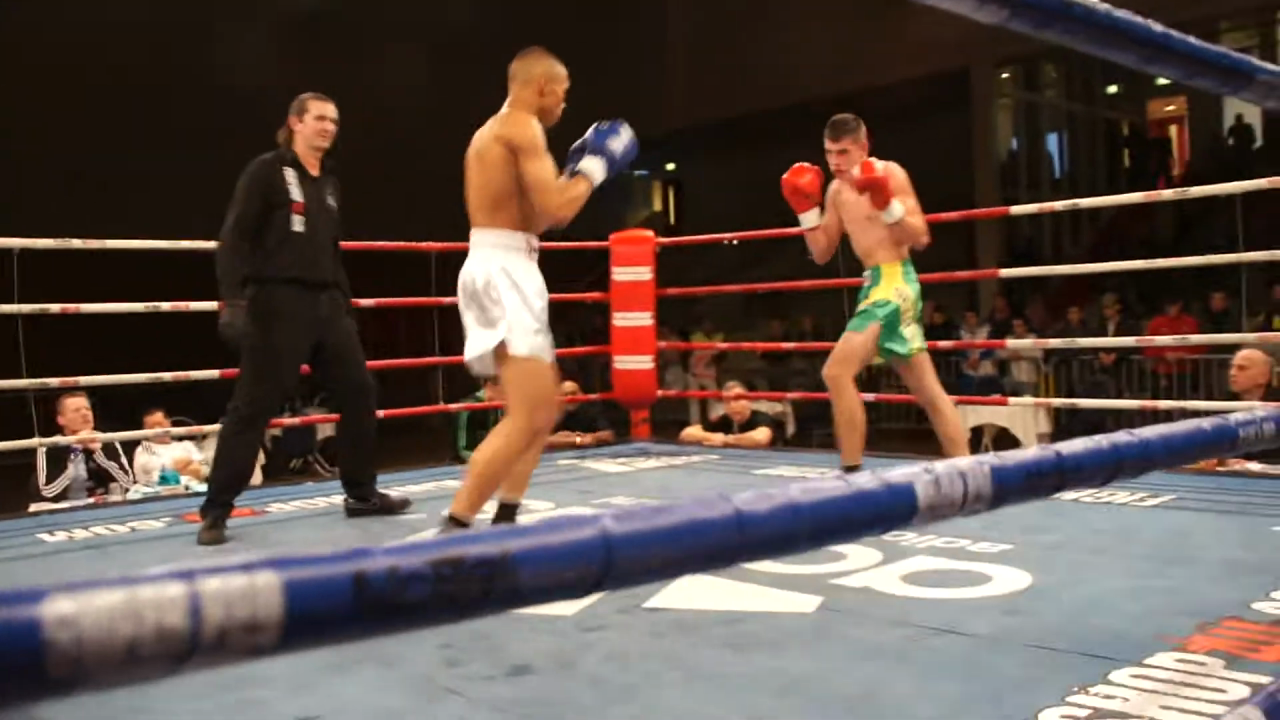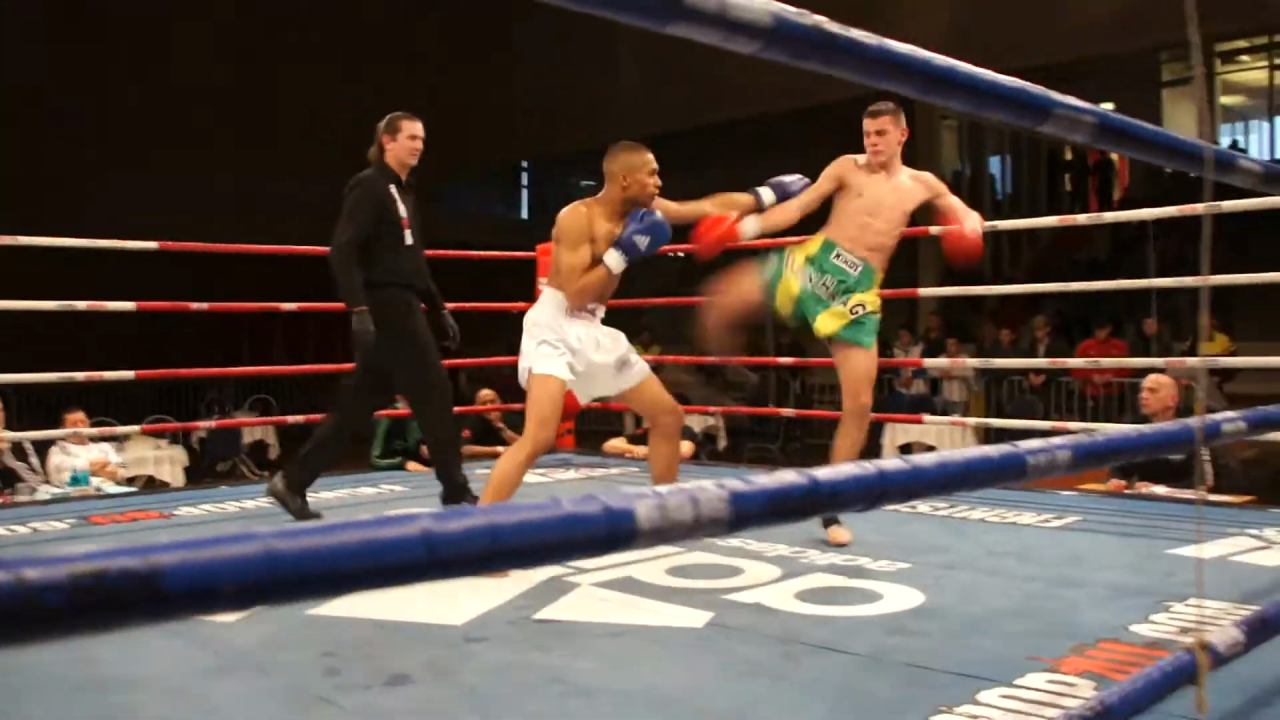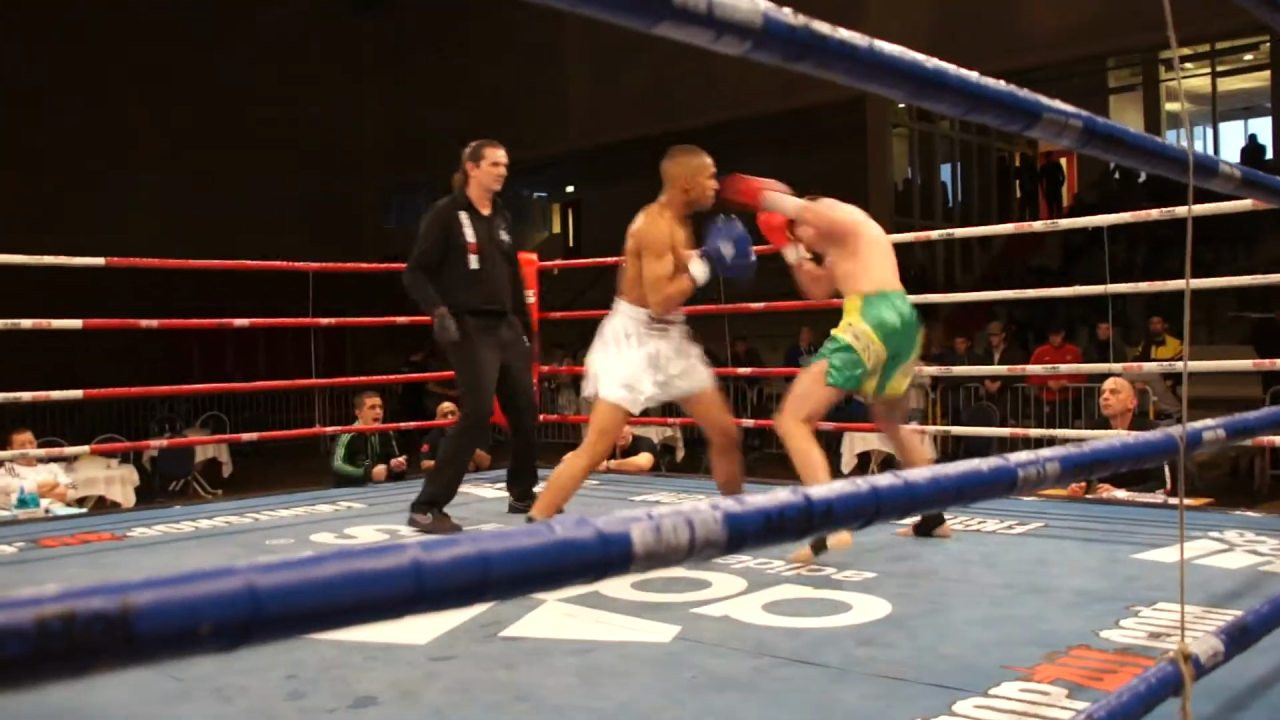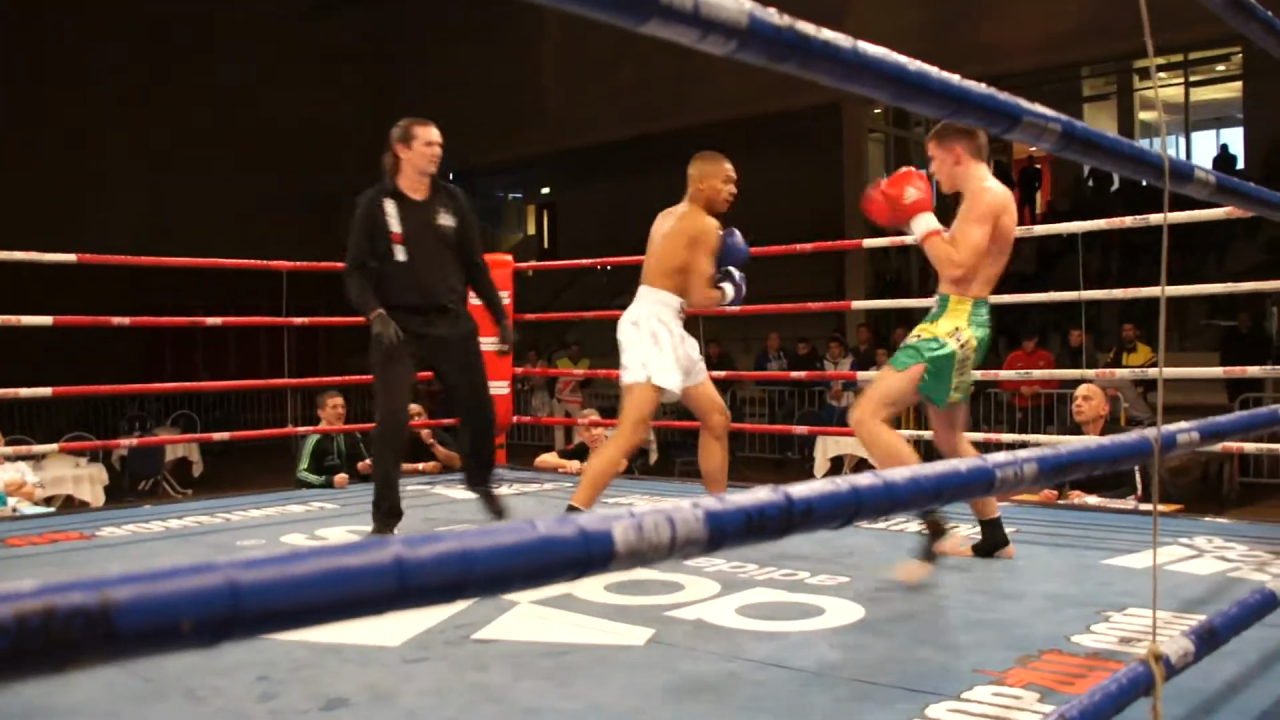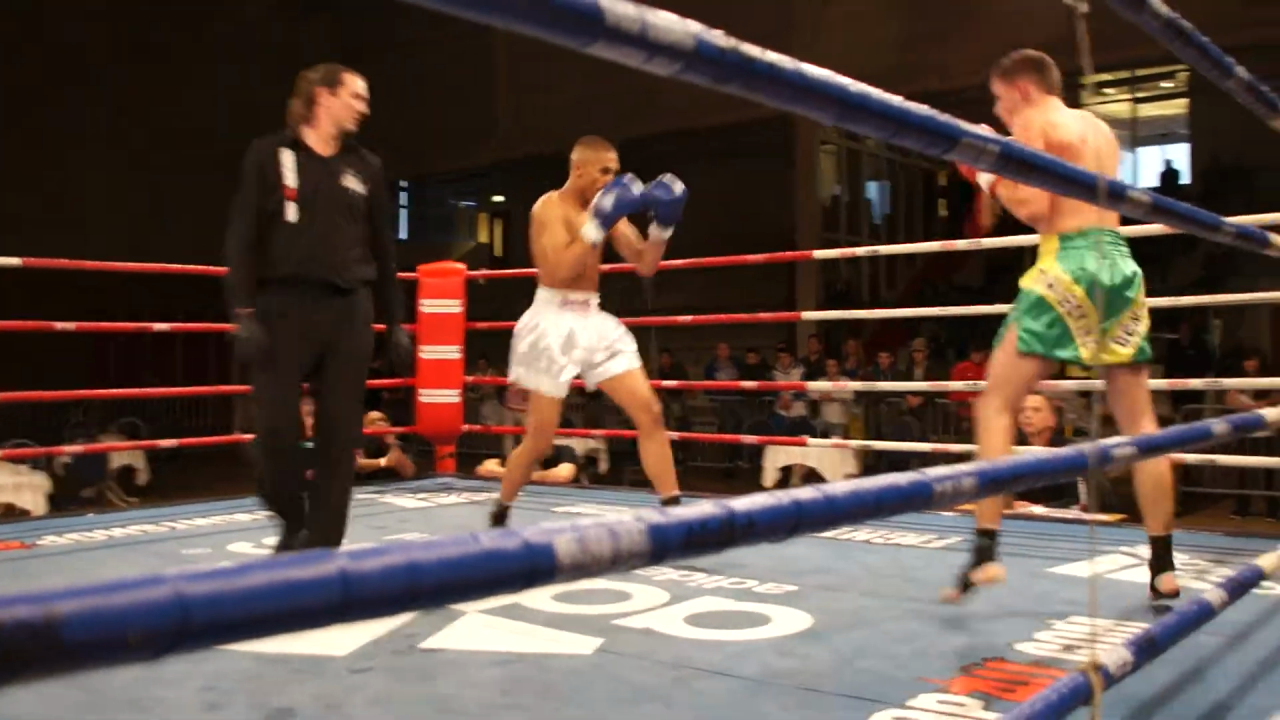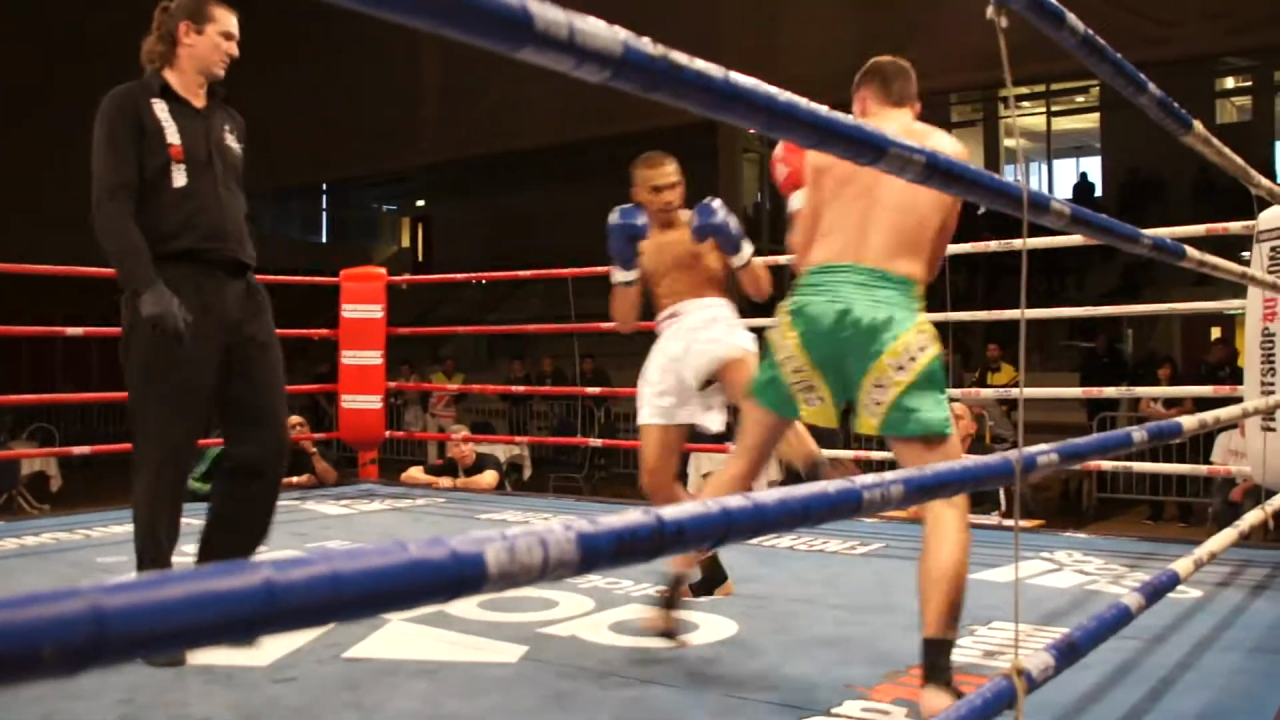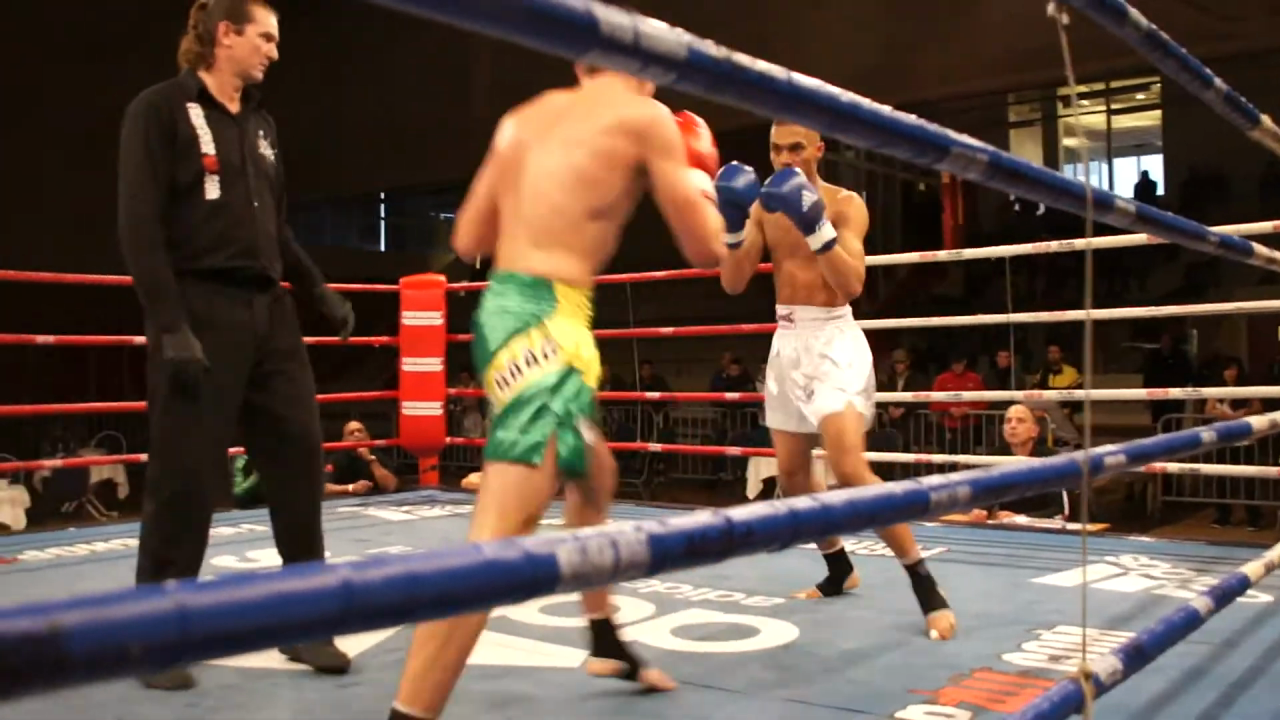
dt=0.7s
person 1, frame 1
left shoulder: (890, 175)
right shoulder: (836, 189)
left elbow: (920, 237)
right elbow: (821, 254)
left wrist: (886, 202)
right wrist: (806, 208)
left hip: (893, 284)
right hip: (878, 285)
left knee: (836, 374)
right knee: (929, 392)
person 1, frame 2
left shoulder: (923, 184)
right shoulder: (848, 167)
left elbow: (966, 217)
right elbow: (798, 207)
left wrist: (968, 229)
right wrist: (741, 228)
left hip: (858, 291)
right hip: (815, 263)
left knee: (859, 406)
right knee: (724, 300)
left ankle: (831, 509)
right ankle: (723, 344)
person 1, frame 3
left shoulder: (828, 211)
right shoulder: (855, 221)
left elbow: (809, 210)
right elbow: (818, 290)
left wrist: (767, 197)
right wrist: (790, 249)
left hip: (868, 322)
right hip: (901, 316)
left knee: (791, 421)
right knee: (891, 423)
left ankle: (830, 532)
right ankle: (934, 516)
person 1, frame 4
left shoulder: (988, 197)
right shoulder: (975, 193)
left elbow: (957, 268)
left wrist: (919, 216)
right wrist: (907, 216)
left hip: (956, 323)
right hip: (950, 321)
left knee: (867, 417)
right knee: (948, 439)
left ankle: (936, 529)
right ankle: (995, 536)
person 1, frame 5
left shoulder: (1032, 124)
right shoulder: (1100, 128)
left elbow: (1034, 208)
left wrist: (988, 174)
left hip: (1069, 268)
right hip: (1119, 266)
left knee: (995, 407)
right knee: (1138, 425)
left ankle: (986, 553)
right ankle: (1163, 566)
person 1, frame 6
left shoulder: (828, 143)
right shoulder: (951, 153)
left elbow: (801, 252)
left hip: (812, 311)
right hip: (893, 323)
left knee: (740, 465)
right knee: (946, 505)
person 1, frame 7
left shoulder: (522, 119)
right shoulder: (646, 120)
left elbow: (467, 242)
right elbow: (705, 249)
right wrist: (695, 173)
left hip: (502, 312)
right hip: (541, 335)
left knee: (597, 480)
right knee: (496, 543)
left ankle: (609, 648)
person 2, frame 1
left shoulder: (329, 181)
right shoulder: (267, 172)
right elbow: (232, 239)
left wrist: (345, 306)
right wrist: (232, 301)
left hip: (325, 302)
right hip: (284, 302)
left knee: (359, 394)
right knee: (254, 405)
left ankle: (361, 493)
right ankle: (216, 511)
person 2, frame 2
left shoulder: (402, 191)
right shoulder: (369, 186)
right elbow: (344, 252)
left wrist: (439, 309)
right wrist: (360, 310)
left hip: (399, 304)
right hip: (386, 305)
left knee: (359, 402)
right knee: (432, 394)
left ankle: (292, 482)
right ankle: (457, 495)
person 2, frame 3
left shoulder: (502, 219)
right shoulder: (446, 214)
right elbow: (416, 273)
left wrist: (526, 332)
right wrist: (440, 312)
left hip: (503, 326)
right hip: (466, 328)
left knee: (525, 411)
right knee: (477, 413)
left ankle: (522, 493)
right ankle: (429, 507)
person 2, frame 4
left shoulder: (452, 200)
right shoulder: (375, 204)
left elbow: (474, 264)
right elbow: (357, 270)
left wrist: (501, 316)
right wrist: (376, 314)
left hip: (451, 323)
right hip: (398, 324)
left knee: (479, 410)
right knee: (392, 418)
left ankle: (480, 479)
right ankle: (385, 519)
person 2, frame 5
left shoulder: (366, 167)
right shoulder: (270, 155)
left elbow: (381, 248)
right elbow: (243, 240)
left wrist: (396, 321)
right wrist: (243, 312)
left hip: (348, 311)
right hip: (286, 307)
left knee: (339, 436)
right knee: (277, 428)
left ankle: (319, 553)
right ankle: (294, 524)
person 2, frame 6
left shoulder: (229, 121)
right shoulder: (130, 107)
right elbow: (111, 206)
right wrist: (147, 288)
left hip: (240, 293)
right hip: (173, 295)
left knee: (266, 443)
right knee: (166, 454)
person 2, frame 7
left shoulder: (261, 124)
right shoulder: (160, 110)
right elbow: (138, 226)
left wrist: (318, 290)
right wrist: (169, 325)
left hip: (269, 309)
right hip: (200, 309)
left knee: (298, 454)
right knee: (187, 474)
person 3, frame 1
left shoulder: (497, 133)
right shoulder: (521, 127)
right elbow: (556, 209)
left wrist: (583, 167)
right wrist: (600, 164)
left hip: (509, 273)
right hip: (502, 270)
left knee: (544, 411)
right knee: (526, 419)
left ankle: (505, 523)
right ankle: (454, 533)
person 3, frame 2
left shoulder: (639, 209)
right shoulder: (577, 217)
left elbow: (709, 208)
right elbow: (573, 295)
left wrist: (768, 193)
right wrist: (621, 253)
left hip: (591, 329)
right hip: (555, 327)
left knee: (668, 417)
right knee: (536, 439)
person 3, frame 3
left shoulder: (677, 218)
right shoulder: (654, 227)
right elbow: (658, 301)
left wrist: (731, 257)
right wrist: (703, 264)
left hip: (668, 338)
right hip: (628, 338)
left knee: (726, 435)
right knee: (596, 450)
person 3, frame 4
left shoulder: (668, 217)
right shoulder: (703, 226)
right elbow: (699, 298)
left wrist: (713, 273)
right wrist: (730, 288)
left hip: (662, 327)
right hip: (652, 325)
left knee: (717, 418)
right knee: (630, 434)
person 3, frame 5
left shoulder: (607, 209)
right shoulder: (548, 208)
left elbow: (646, 265)
right elbow: (560, 271)
left wrist: (663, 222)
right wrist: (598, 221)
left hip: (593, 322)
right hip: (552, 323)
left knee: (649, 413)
right knee: (542, 436)
left ankle: (672, 511)
right ankle: (500, 516)
person 3, frame 6
left shoulder: (709, 226)
right shoulder: (637, 244)
left elbow: (761, 290)
right elbow: (625, 321)
left wrist: (736, 244)
right wrist: (624, 262)
left hip: (716, 324)
right hip: (668, 348)
left knee: (753, 390)
right knee: (654, 478)
left ankle: (818, 468)
right ankle: (711, 571)
person 3, frame 7
left shoulder: (846, 204)
right shoulder: (768, 204)
left elbow: (851, 280)
right elbow: (733, 282)
left wrist: (812, 219)
right wrist: (734, 223)
left hip: (834, 339)
right hip: (788, 341)
left knee: (849, 469)
right knee: (790, 475)
left ankle: (925, 584)
right ankle: (839, 568)
